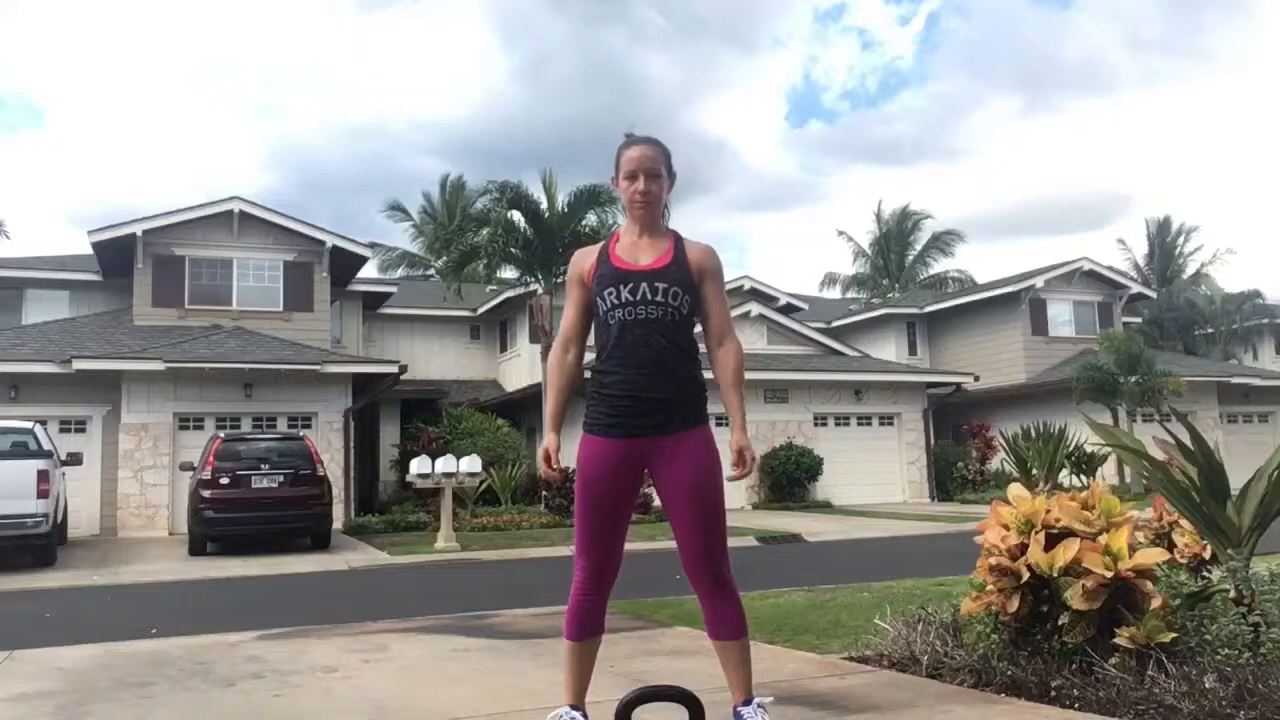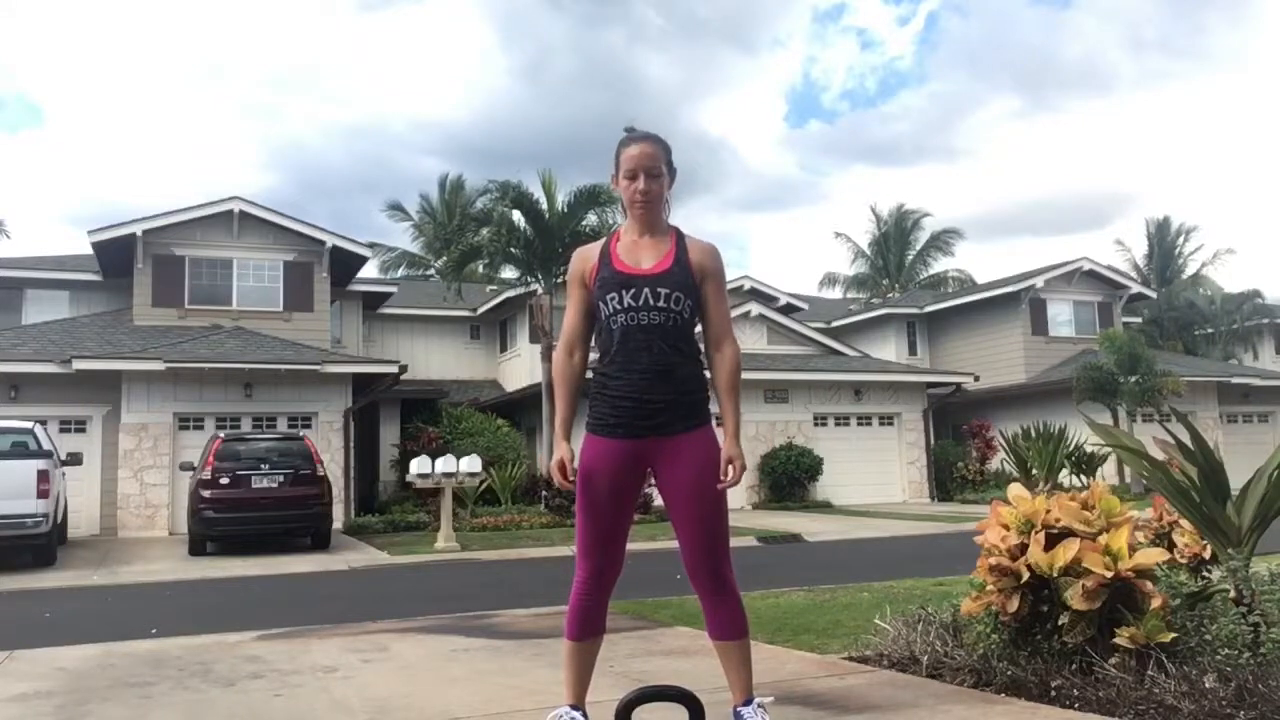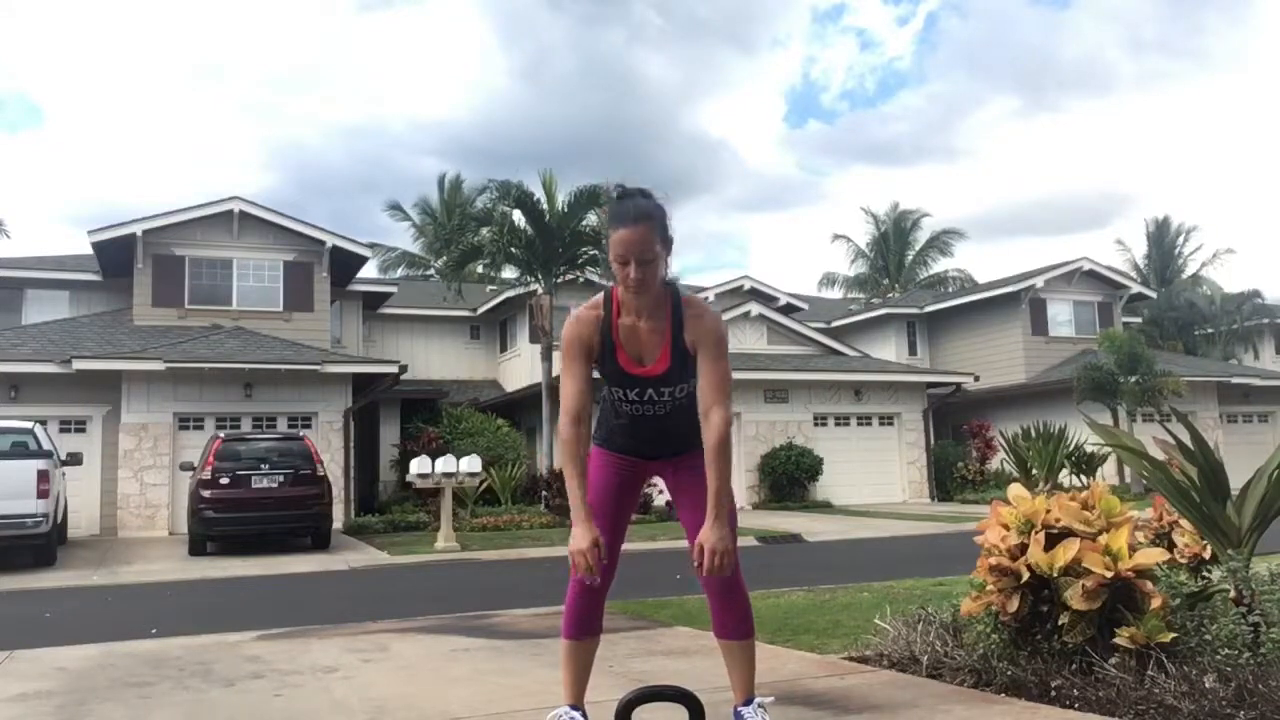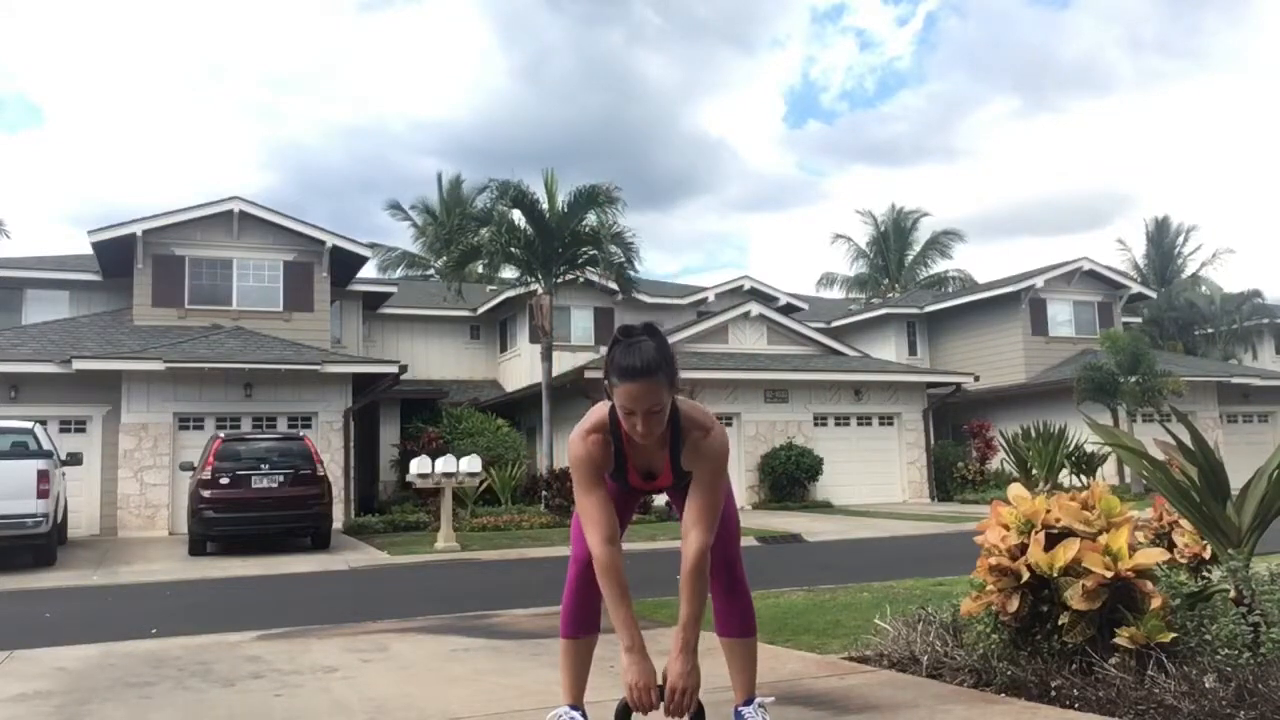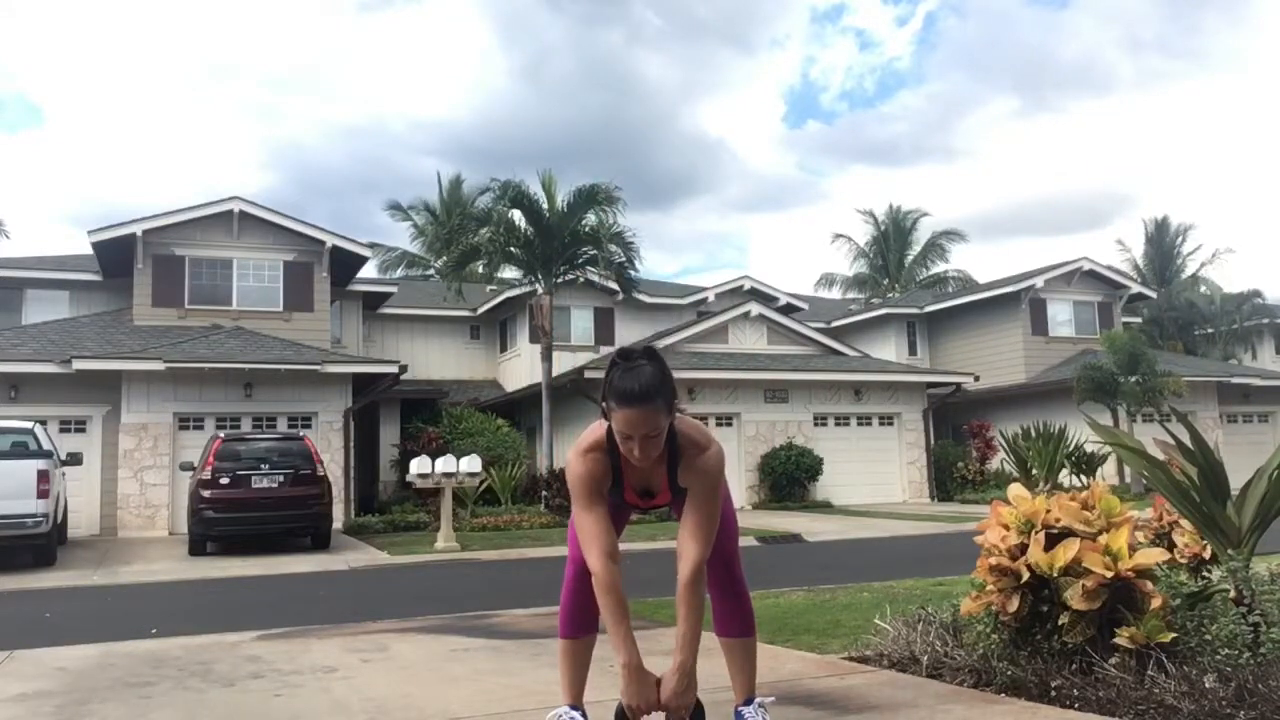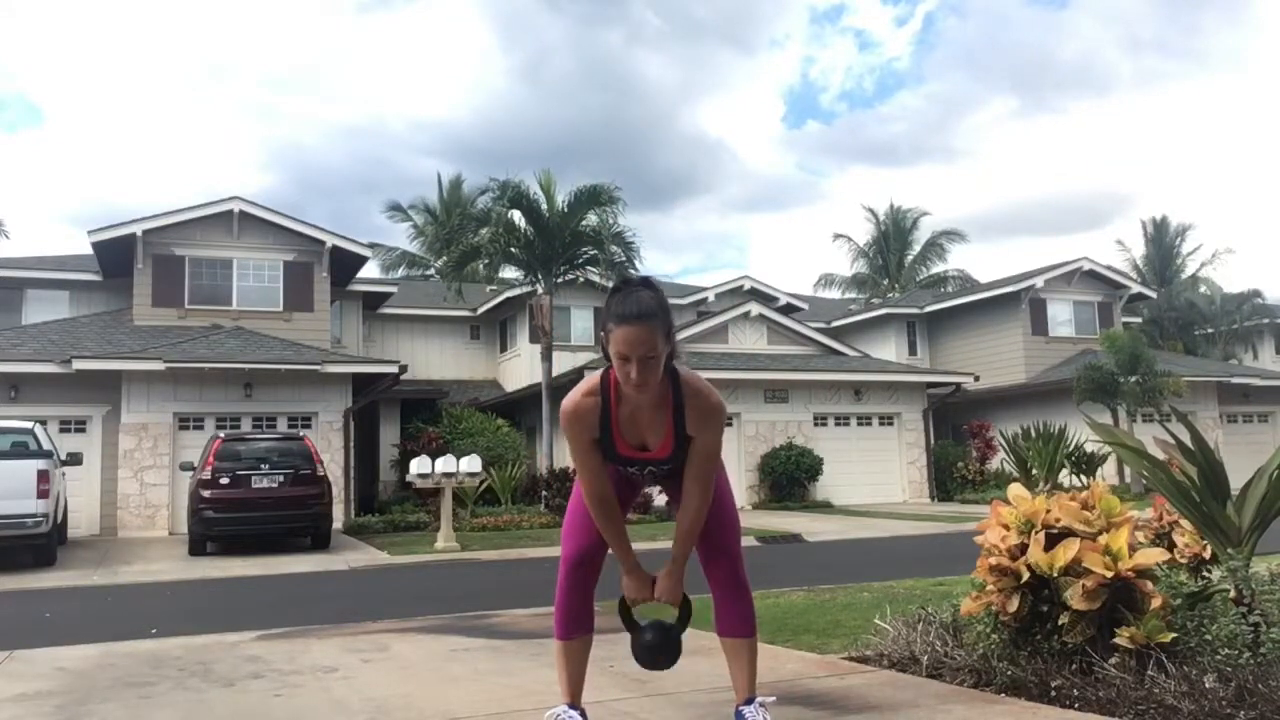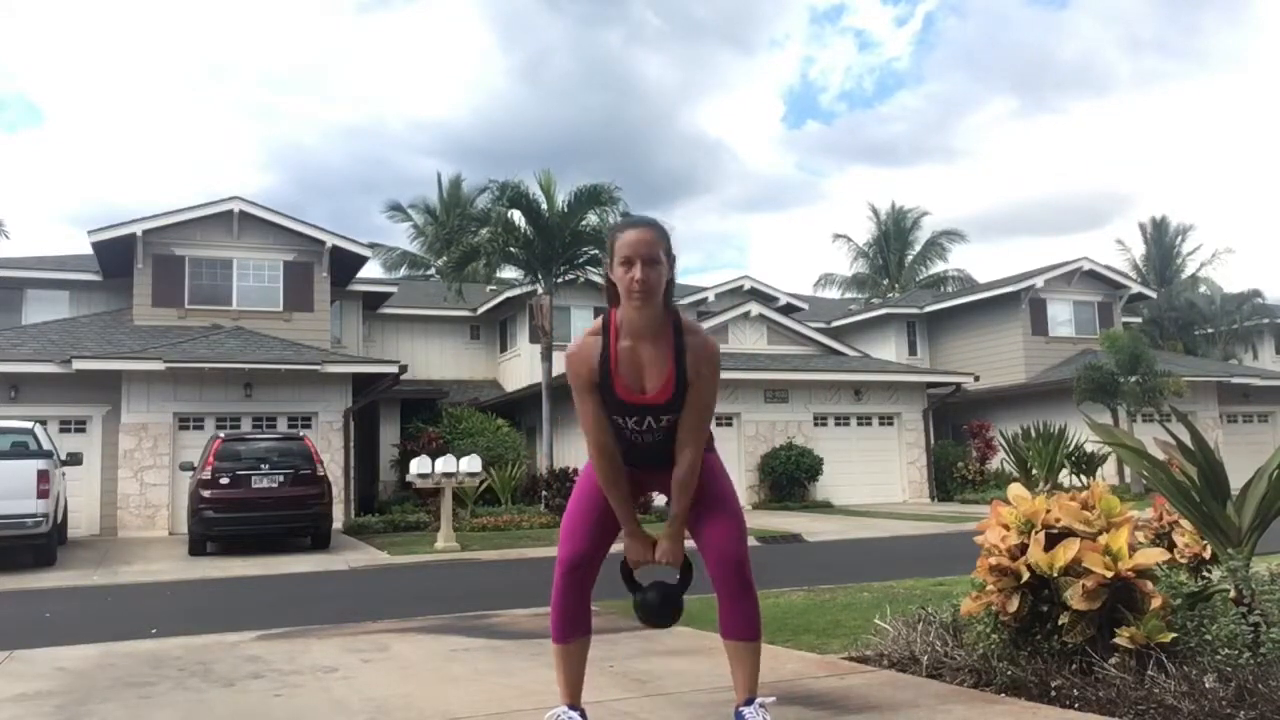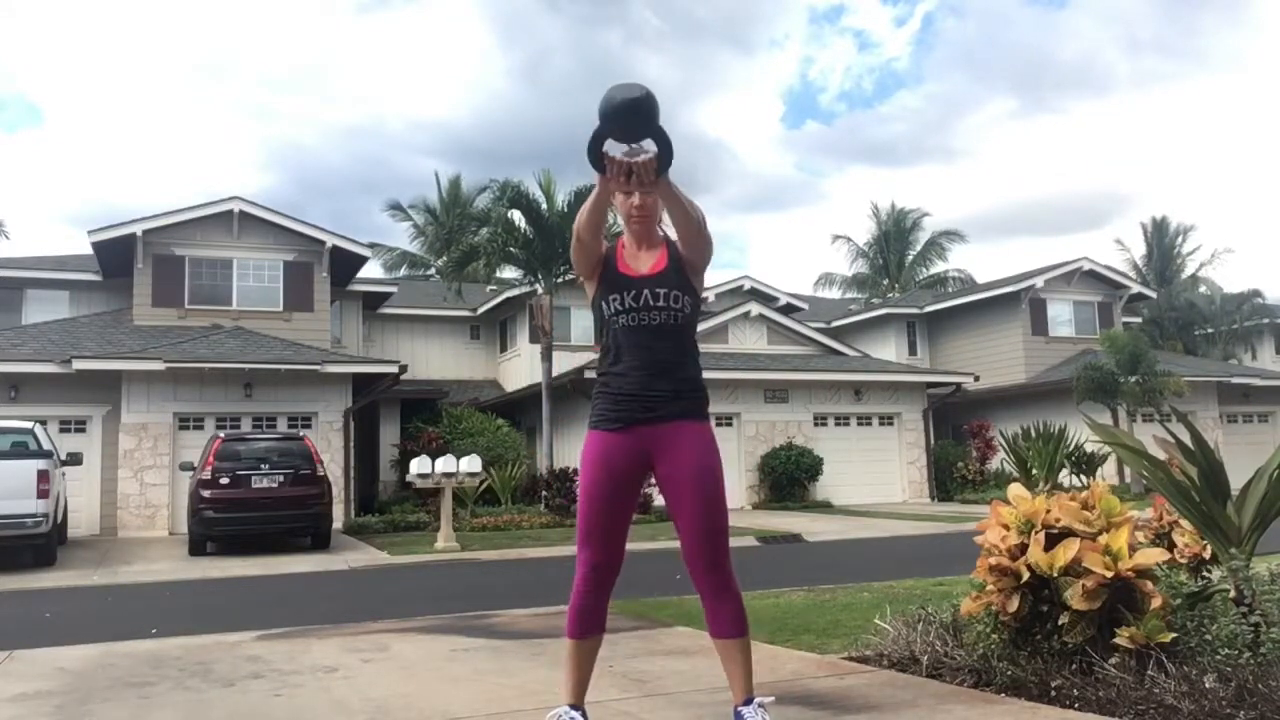
dt=0.5s
person 1, frame 1
left shoulder: (699, 257)
right shoulder: (588, 261)
left elbow: (723, 344)
right elbow: (567, 348)
left wrist: (738, 427)
right wrist: (551, 429)
left hip: (683, 431)
right hip: (607, 433)
left knee: (711, 572)
right knee: (592, 576)
person 1, frame 2
left shoulder: (700, 256)
right shoulder: (589, 259)
left elbow: (722, 347)
right elbow: (570, 350)
left wrist: (731, 434)
right wrist: (561, 437)
left hip: (686, 432)
right hip: (609, 434)
left knee: (712, 573)
right knee: (593, 574)
person 1, frame 3
left shoulder: (701, 320)
right shoulder: (584, 324)
left elbow: (716, 417)
right elbow: (571, 422)
left wrist: (717, 518)
right wrist: (581, 521)
left hip: (687, 449)
right hip: (617, 450)
left knee: (722, 569)
right knee: (588, 575)
person 1, frame 4
left shoulder: (705, 437)
right shoulder: (588, 440)
left elbow: (696, 548)
right elbow: (604, 547)
left wrist: (685, 651)
right wrist: (632, 651)
left hip: (688, 476)
right hip: (617, 477)
left knee: (726, 567)
right knee: (584, 567)
person 1, frame 5
left shoulder: (703, 454)
right shoulder: (586, 458)
left elbow: (692, 568)
right elbow: (602, 566)
left wrist: (684, 667)
right wrist: (630, 668)
left hip: (687, 482)
right hip: (612, 487)
left knee: (725, 570)
right knee: (581, 571)
person 1, frame 6
left shoulder: (704, 402)
right shoulder: (579, 406)
left elbow: (696, 499)
right elbow: (600, 498)
left wrist: (675, 570)
right wrist: (630, 570)
left hip: (683, 466)
right hip: (614, 469)
left knee: (727, 569)
right knee: (576, 564)
person 1, frame 7
left shoulder: (699, 346)
right shoulder: (585, 351)
left elbow: (692, 446)
right elbow: (600, 446)
left wrist: (674, 532)
right wrist: (631, 530)
left hip: (687, 462)
right hip: (618, 465)
left knee: (734, 564)
right knee: (570, 565)
person 1, frame 8
left shoulder: (687, 256)
right shoulder: (597, 259)
left elbow: (695, 227)
right elbow: (583, 230)
left wrist: (658, 178)
right wrist: (605, 180)
left hip: (682, 423)
right hip: (613, 425)
left knee: (711, 565)
right knee: (595, 567)
